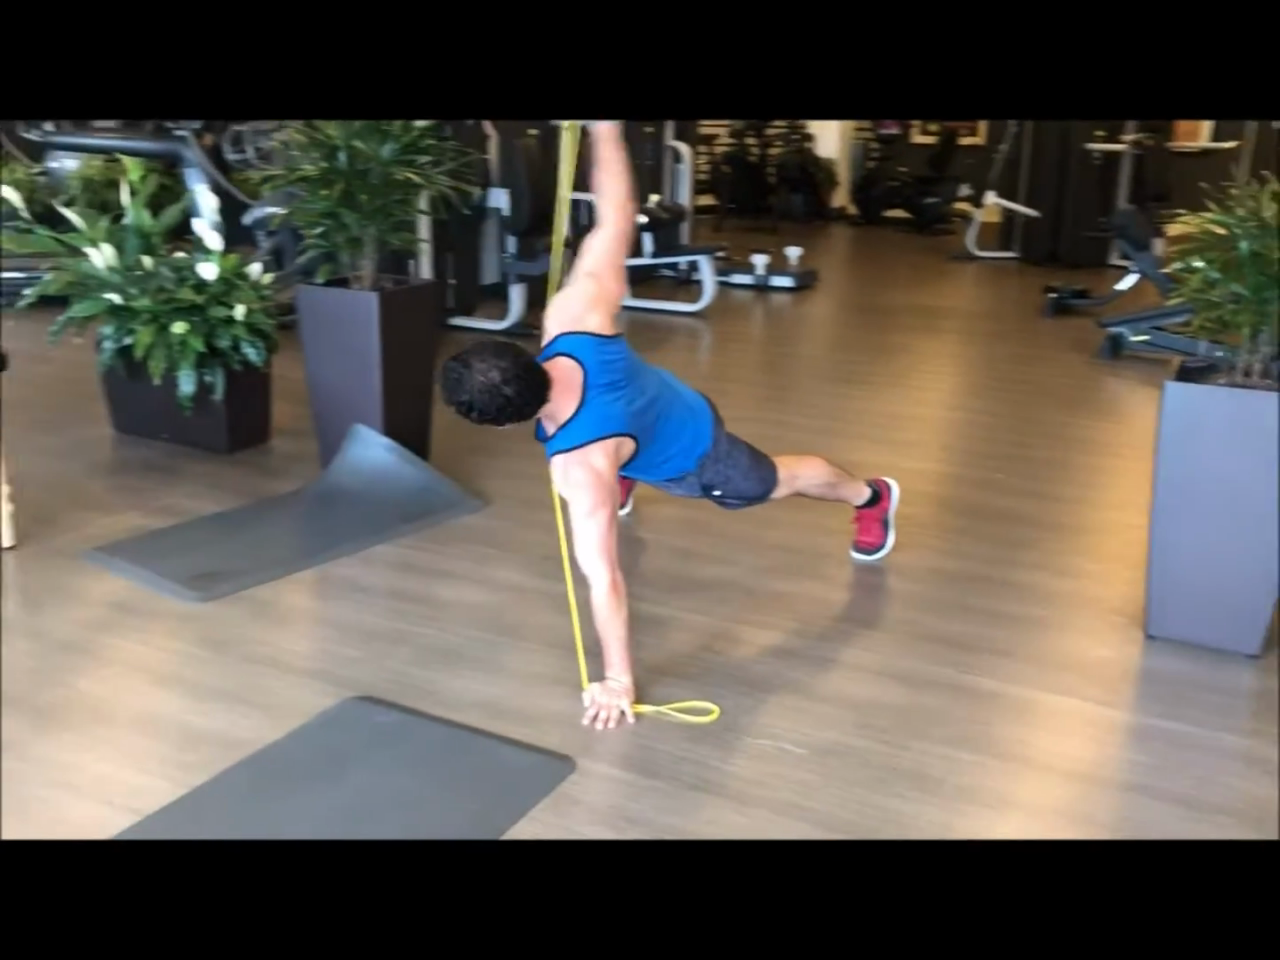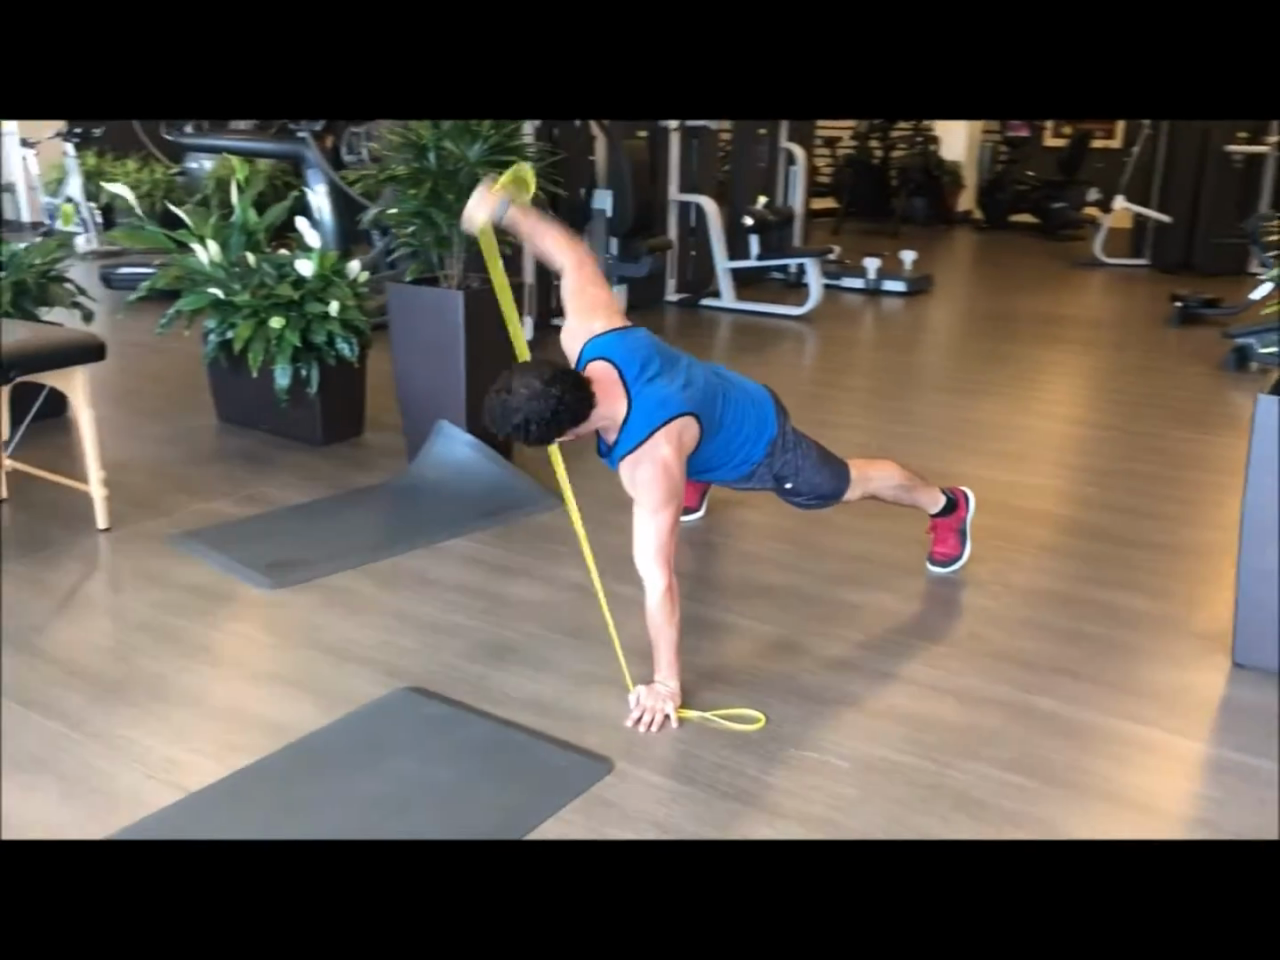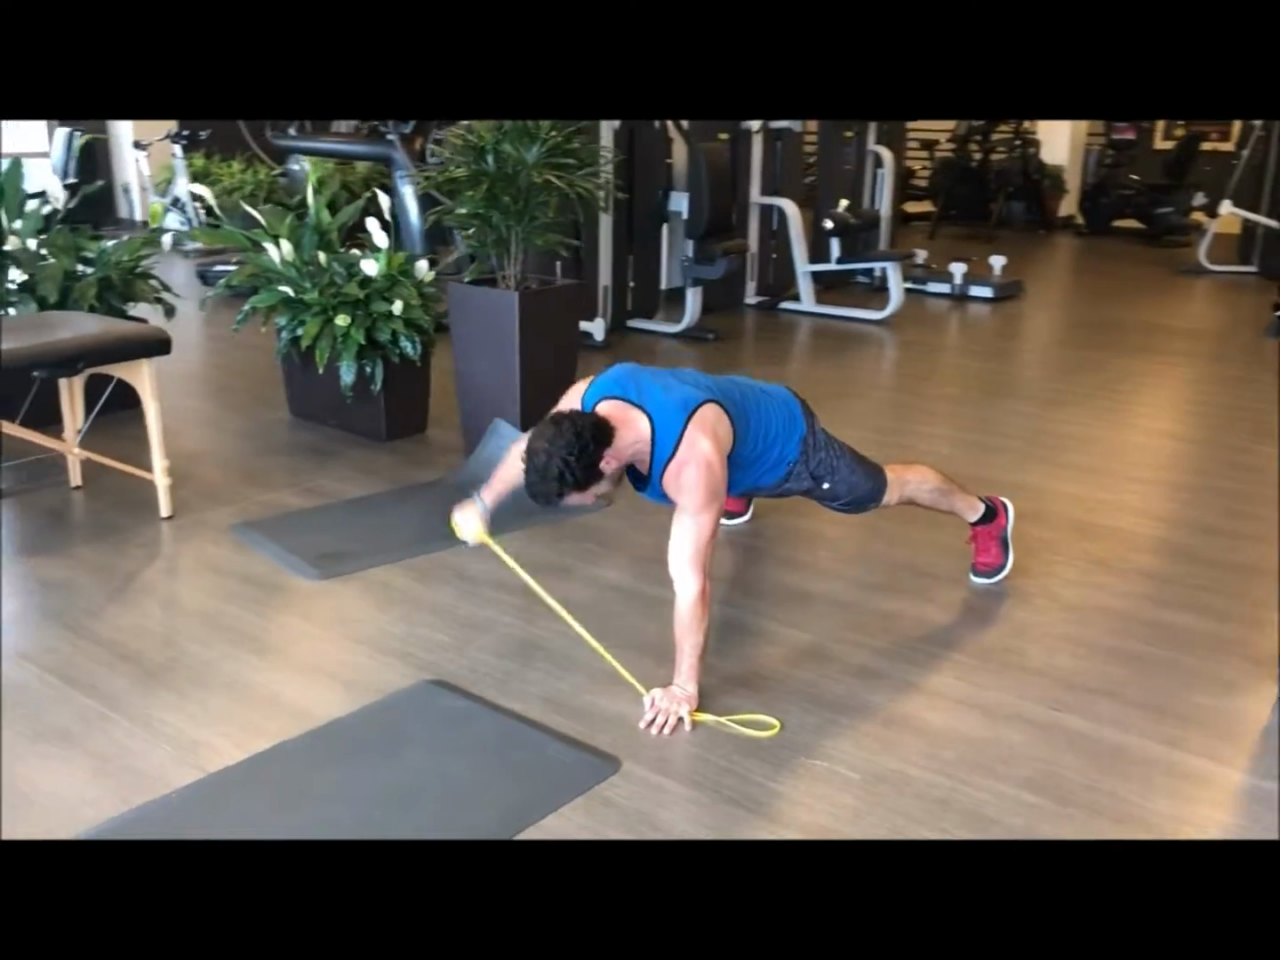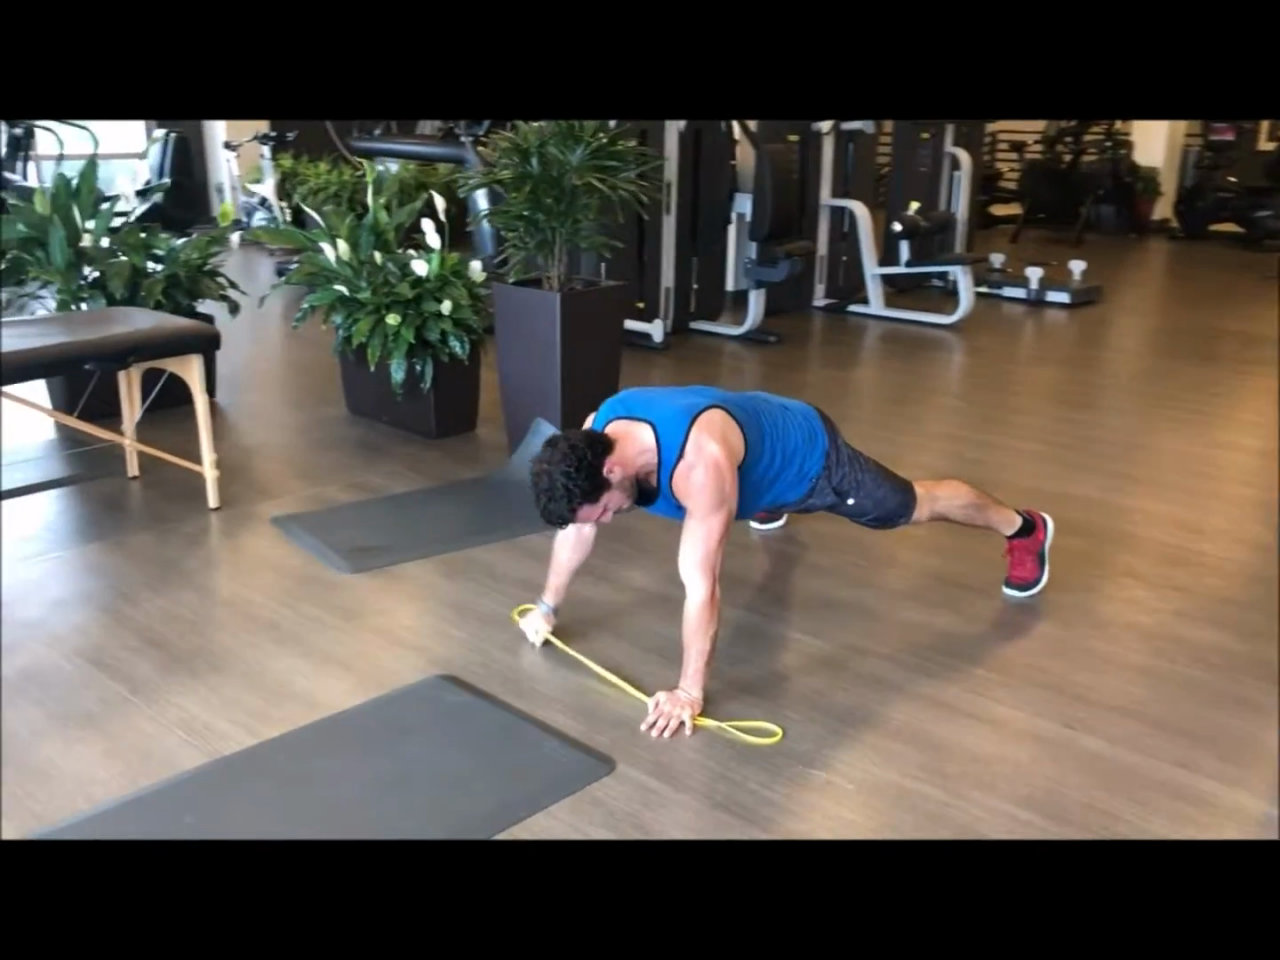
dt=0.4s
person 1, frame 1
left shoulder: (580, 463)
right shoulder: (576, 320)
left elbow: (602, 578)
right elbow: (614, 223)
left wrist: (618, 684)
right wrist: (606, 130)
left hip: (694, 459)
right hip: (670, 406)
left knee: (776, 484)
left ankle: (871, 497)
person 1, frame 2
left shoulder: (648, 459)
right shoulder: (594, 340)
left elbow: (658, 580)
right elbow: (574, 257)
left wrist: (665, 685)
right wrist: (506, 210)
left hip: (761, 452)
right hip: (731, 402)
left knee: (848, 485)
left ankle: (946, 506)
right ankle: (693, 481)
person 1, frame 3
left shoulder: (689, 461)
right shoulder: (589, 398)
left elbow: (690, 581)
right elbow: (529, 449)
left wrist: (683, 687)
right wrist: (480, 502)
left hip: (791, 448)
right hip: (748, 411)
left knee: (886, 488)
right knee: (726, 496)
left ankle: (986, 515)
right ankle: (739, 490)
person 1, frame 4
left shoulder: (699, 464)
right shoulder: (597, 431)
left elbow: (701, 586)
right elbow: (574, 526)
left wrist: (688, 692)
right wrist: (546, 607)
left hip: (816, 463)
right hip: (770, 436)
left knee: (918, 505)
right knee: (764, 505)
left ankle: (1024, 528)
right ankle: (772, 501)
